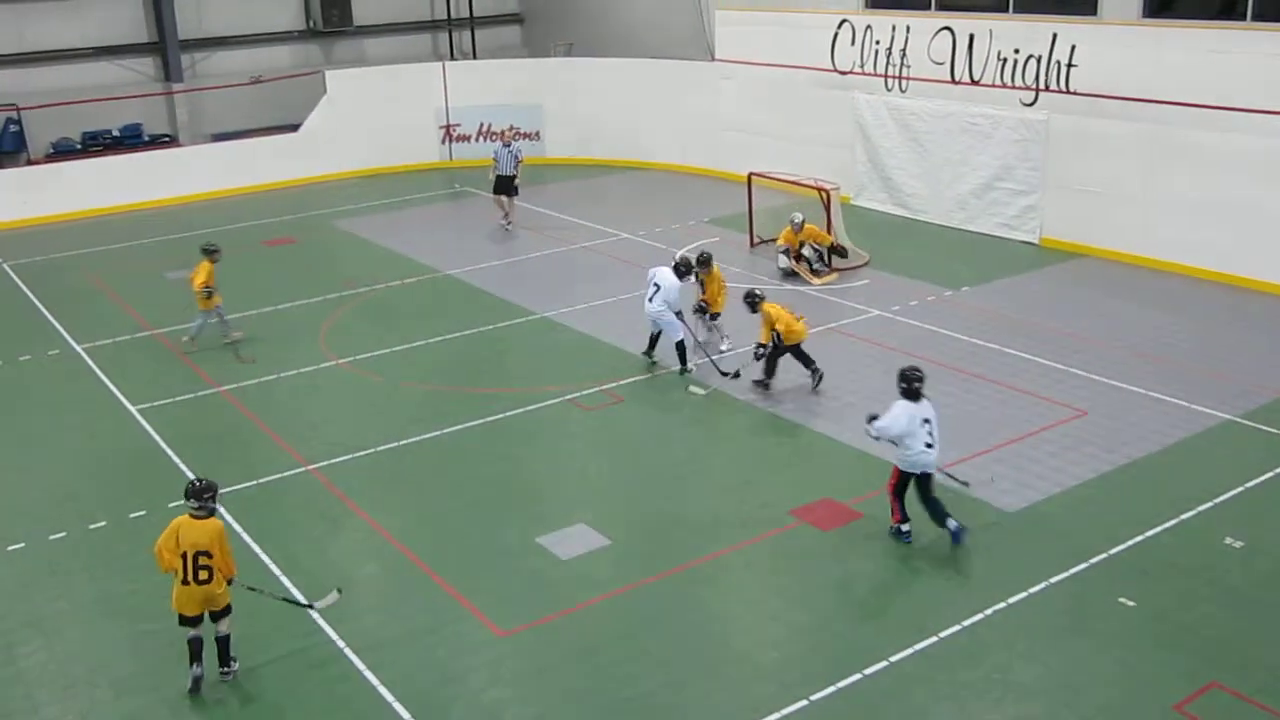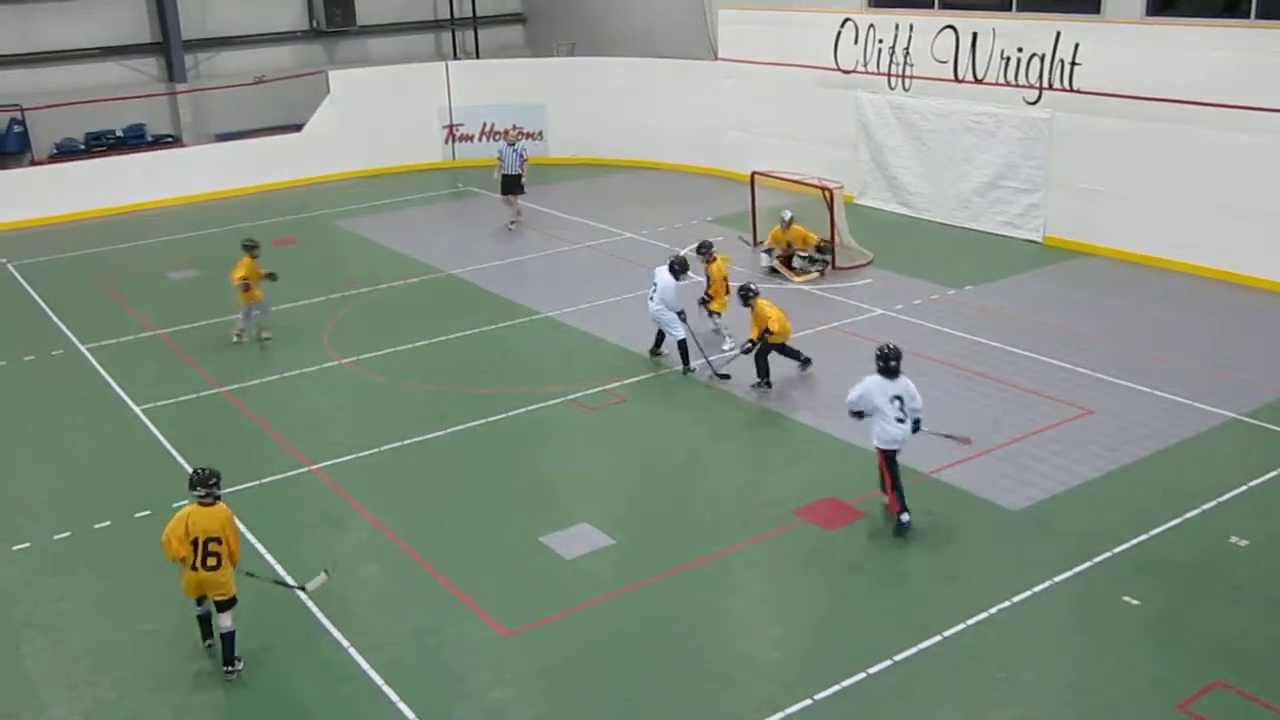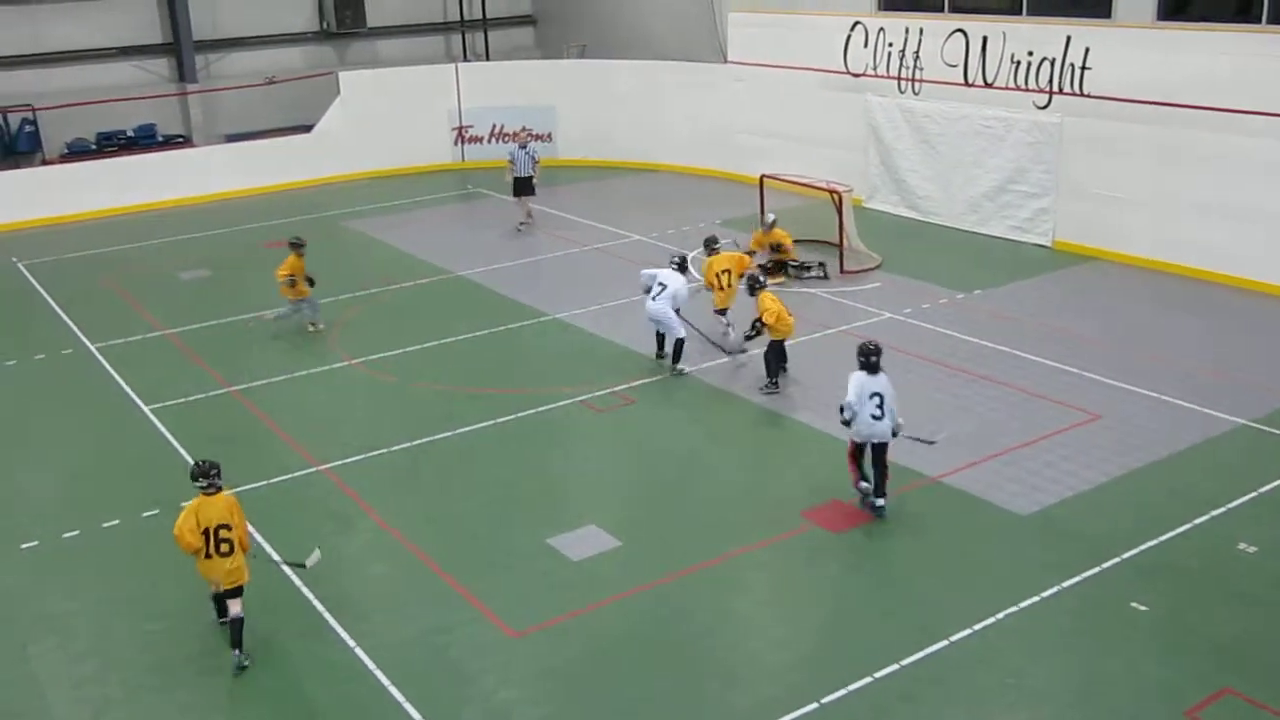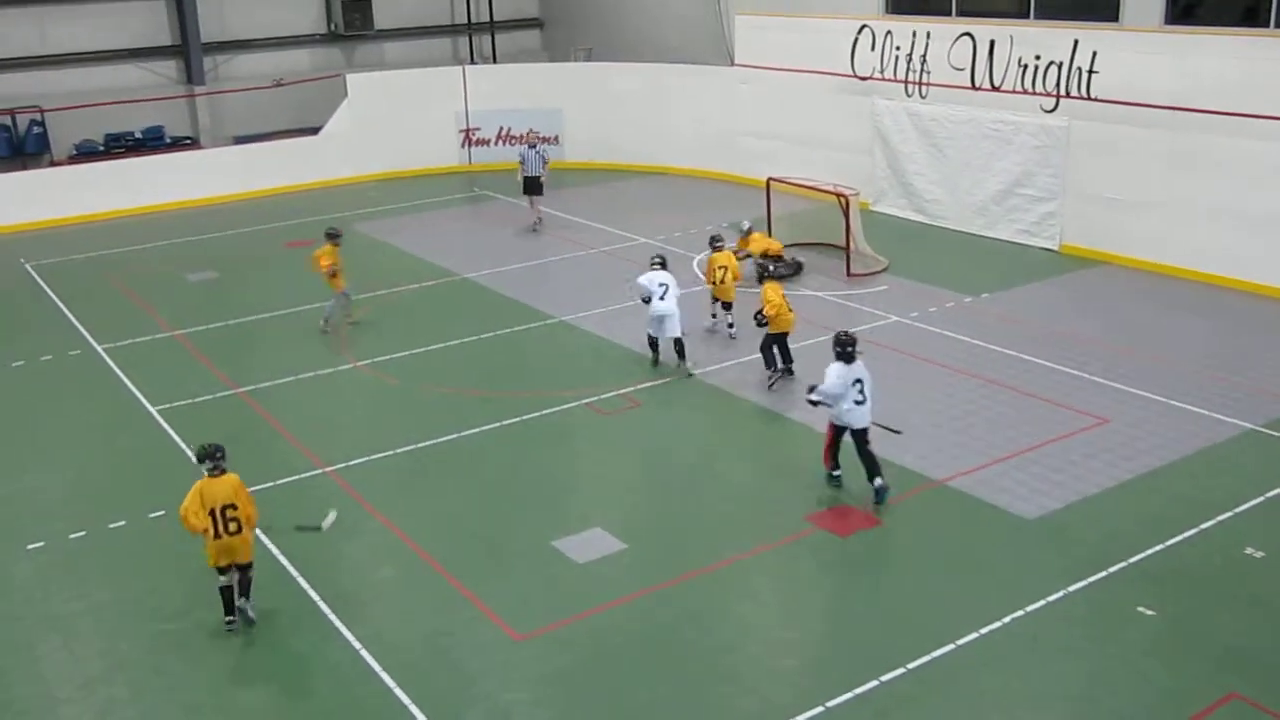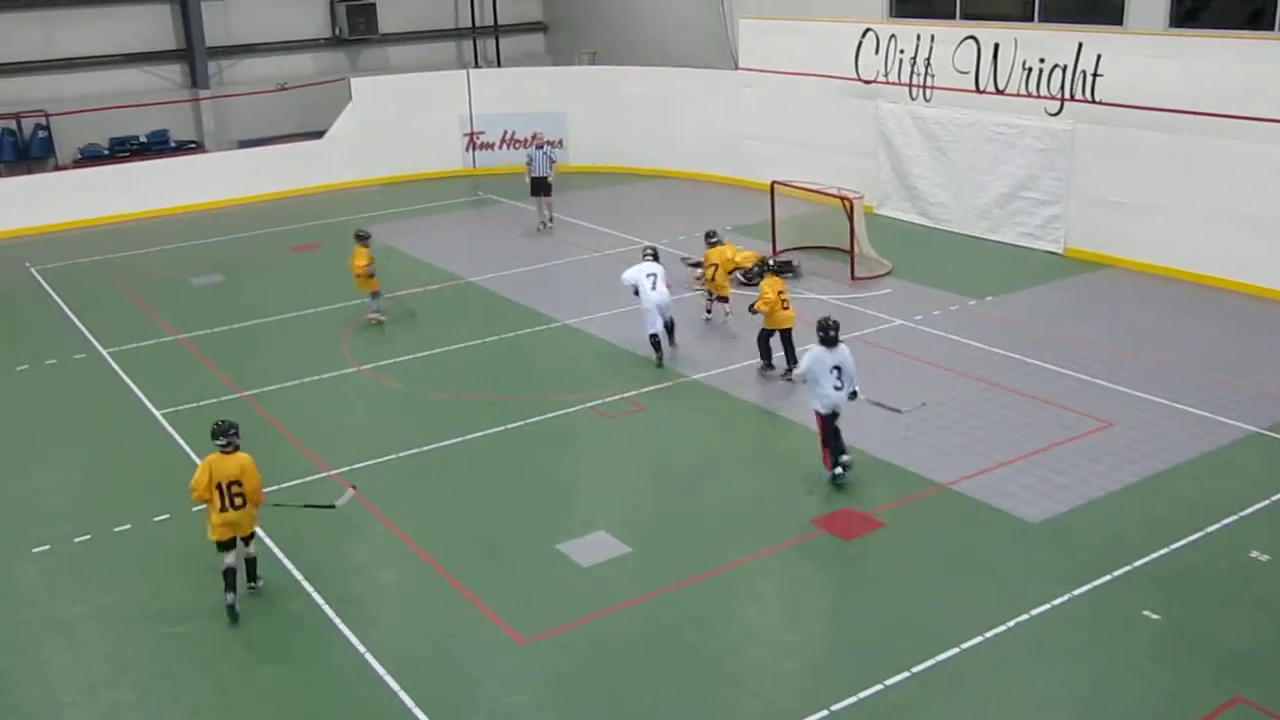
dt=0.2s
person 1, frame 1
left shoulder: (178, 525)
right shoulder: (216, 527)
left elbow: (163, 551)
right elbow: (225, 559)
left wrist: (176, 569)
right wrist: (229, 576)
left hip: (186, 590)
right hip: (213, 586)
left knee: (193, 628)
right knee: (221, 623)
left ankle: (195, 667)
right ankle: (226, 667)
person 1, frame 2
left shoulder: (186, 513)
right shoulder: (224, 512)
left elbow: (170, 540)
right elbow: (233, 545)
left wrist: (181, 557)
right wrist: (233, 563)
left hip: (194, 575)
right hip: (220, 575)
left knee: (201, 605)
right knee: (226, 617)
left ankle: (208, 639)
right ankle: (229, 665)
person 1, frame 3
left shoulder: (194, 507)
right shoulder: (229, 500)
left elbow: (182, 533)
right elbow: (241, 530)
left wrist: (197, 548)
right wrist: (243, 549)
left hip: (207, 562)
right hip: (232, 561)
left knee: (215, 585)
right knee: (235, 603)
left ankle: (222, 617)
right ankle: (237, 651)
person 1, frame 4
left shoulder: (200, 488)
right shoulder: (235, 481)
left elbow: (188, 514)
right elbow: (248, 509)
left wrist: (204, 529)
right wrist: (250, 527)
left hip: (216, 542)
right hip: (239, 538)
left knee: (225, 575)
right knee: (244, 572)
left ankle: (230, 617)
right ankle: (243, 600)
person 1, frame 5
left shoulder: (210, 462)
right shoulder: (244, 460)
left elbow: (198, 489)
right elbow: (254, 486)
left wrist: (212, 498)
right wrist: (256, 501)
left hip: (221, 517)
right hip: (244, 512)
left knee: (229, 555)
right knee: (248, 545)
left ankle: (230, 596)
right ankle: (252, 582)
person 2, frame 1
left shoulder: (901, 407)
right shoulder: (926, 404)
left elbow: (886, 429)
left wrist: (872, 425)
left hip: (910, 460)
right hip: (929, 457)
left knee: (895, 490)
right knee: (927, 496)
left ankle: (903, 529)
right ankle: (952, 526)
person 2, frame 2
left shoulder: (871, 382)
right shoulder: (905, 381)
left elbow: (853, 400)
right elbow: (916, 404)
left wrist: (857, 410)
right wrist: (915, 422)
left hip: (885, 436)
right hip: (902, 432)
left knee: (890, 476)
right knee: (888, 468)
left ankle: (902, 517)
right ankle: (891, 502)
person 2, frame 3
left shoulder: (857, 377)
right shoulder: (884, 378)
left elbow: (851, 403)
right elbow: (892, 403)
left wrist: (846, 416)
right wrist: (896, 424)
left hip: (861, 429)
right hip: (883, 429)
left knee: (855, 458)
right knee: (880, 465)
left ankle: (865, 487)
right ankle: (879, 502)
person 2, frame 4
left shoulder: (835, 369)
right shoulder: (860, 365)
left elbow: (830, 389)
left wrist: (814, 395)
left hip: (842, 414)
right hip: (862, 413)
left knee: (832, 442)
right knee: (864, 450)
left ankle: (835, 474)
right ankle: (878, 483)
person 2, frame 5
left shoulder: (814, 353)
right shoulder: (843, 350)
left elbow: (801, 373)
right elbow: (850, 372)
left wrist: (807, 377)
right wrist: (852, 390)
left hip: (823, 401)
right hip: (839, 398)
left knee: (828, 435)
right knee: (832, 428)
left ankle: (837, 471)
right ankle: (844, 458)
